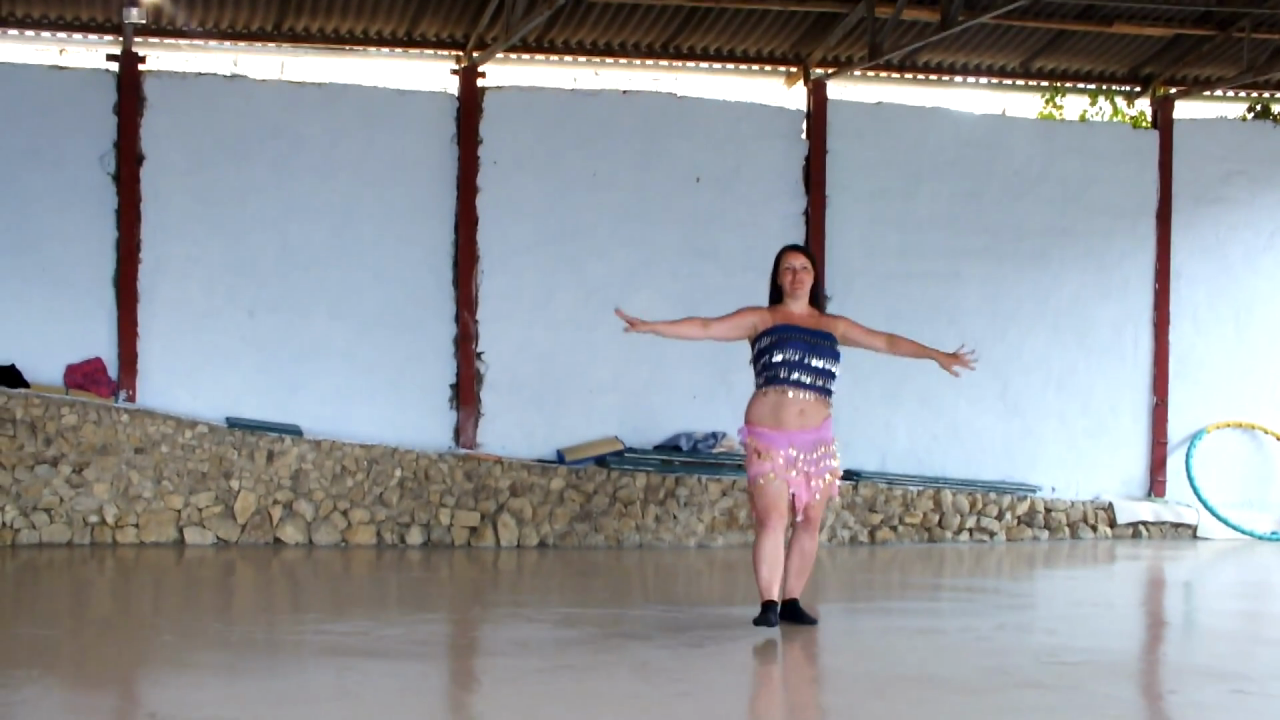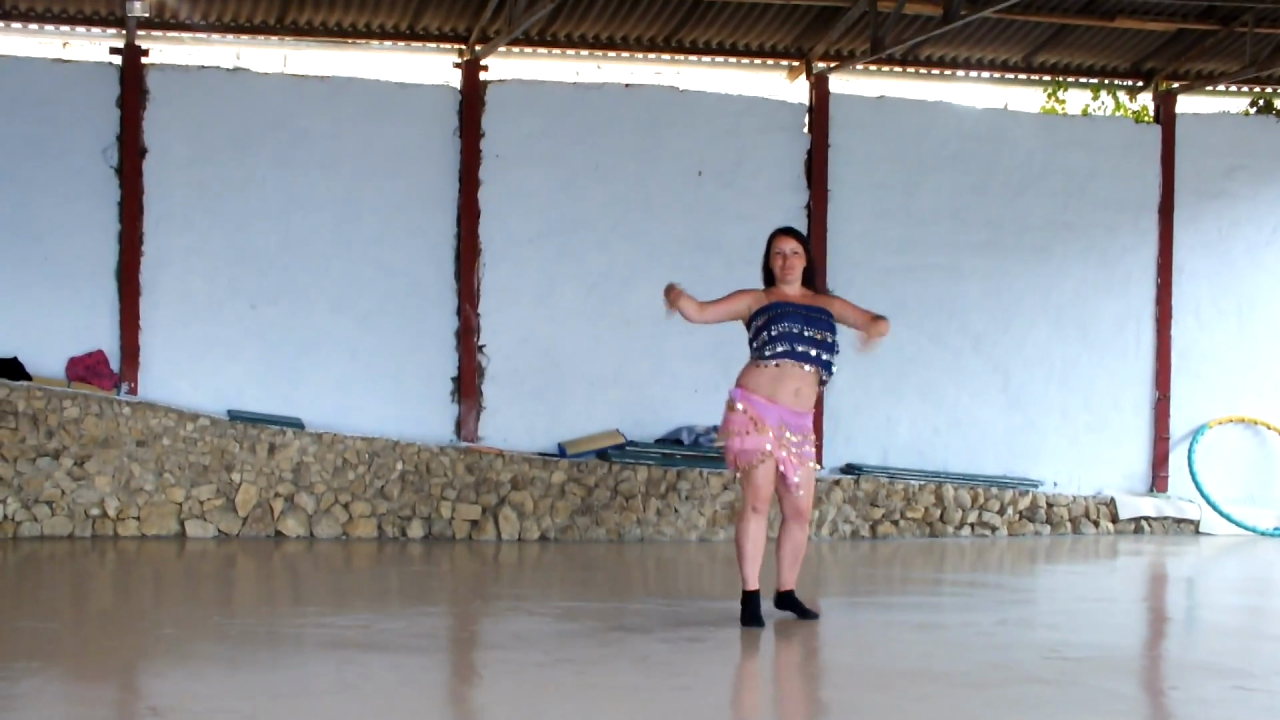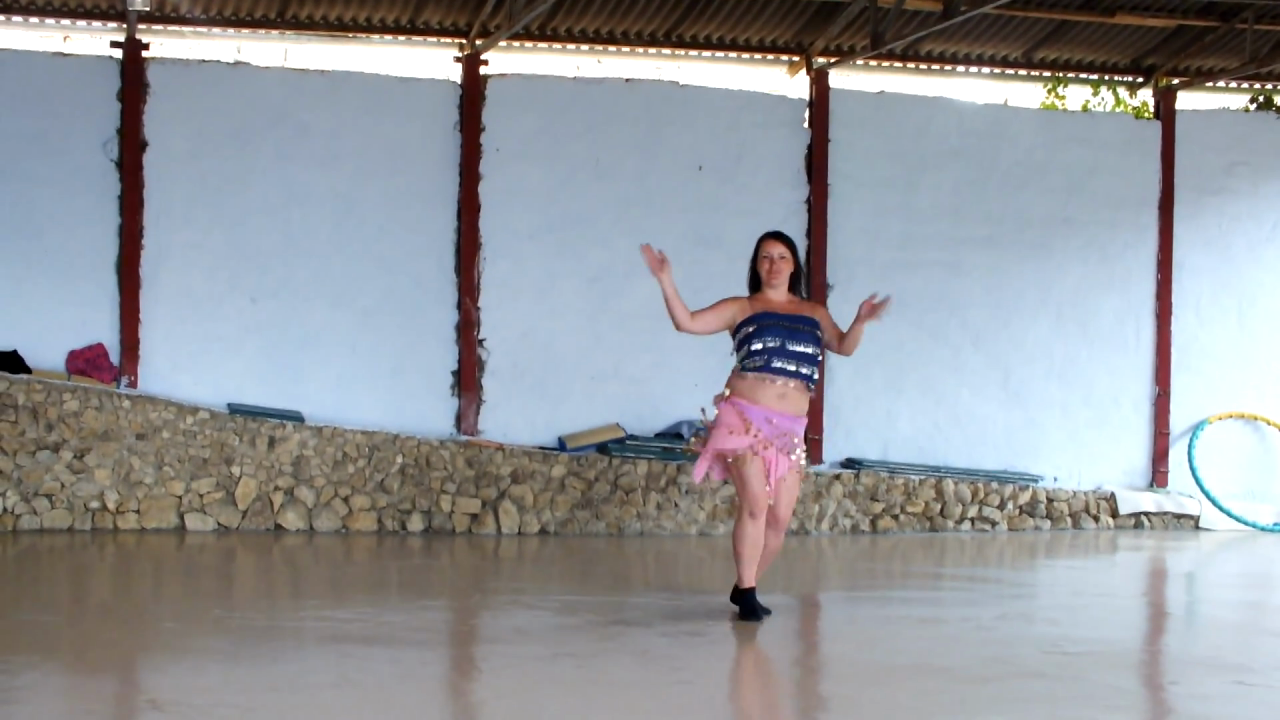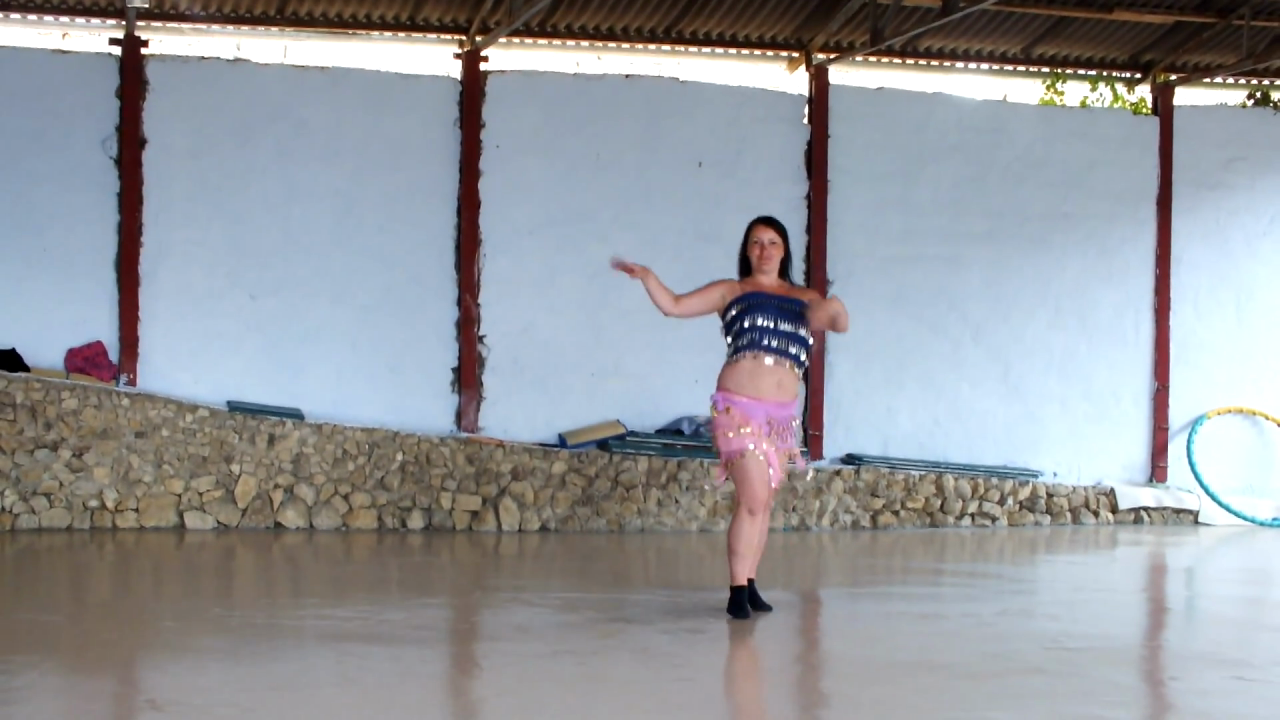
dt=0.2s
person 1, frame 1
left shoulder: (833, 325)
right shoulder: (759, 320)
left elbow: (886, 342)
right elbow: (704, 328)
left wrist: (940, 356)
right wrist: (649, 326)
left hip: (815, 439)
right hip: (768, 438)
left knee: (809, 524)
right knee: (771, 520)
left ankle: (790, 602)
right ankle: (768, 605)
person 1, frame 2
left shoulder: (828, 305)
right shoulder: (755, 300)
left elbow: (875, 321)
right elbow: (699, 312)
left wrist: (876, 329)
right wrist: (676, 296)
left hip: (798, 420)
right hip: (755, 410)
left knee: (799, 513)
right knee: (757, 502)
left ankle: (786, 592)
right ankle: (750, 597)
person 1, frame 3
left shoulder: (813, 312)
right shoulder: (741, 308)
left elbow: (844, 346)
right elbow: (686, 322)
left wrist: (861, 320)
right wrist: (665, 279)
left hip: (788, 427)
right hip: (743, 416)
left knee: (780, 517)
right knee: (755, 505)
left ankle: (744, 587)
right ankle: (747, 594)
person 1, frame 4
left shoulder: (803, 297)
right shoulder: (731, 290)
left elbow: (837, 322)
right elbow: (673, 305)
left wrist: (834, 309)
right wrist: (646, 277)
left hip: (782, 412)
right hip: (739, 407)
left knee: (763, 504)
right knee: (751, 502)
left ankle: (747, 583)
right ankle: (738, 591)
